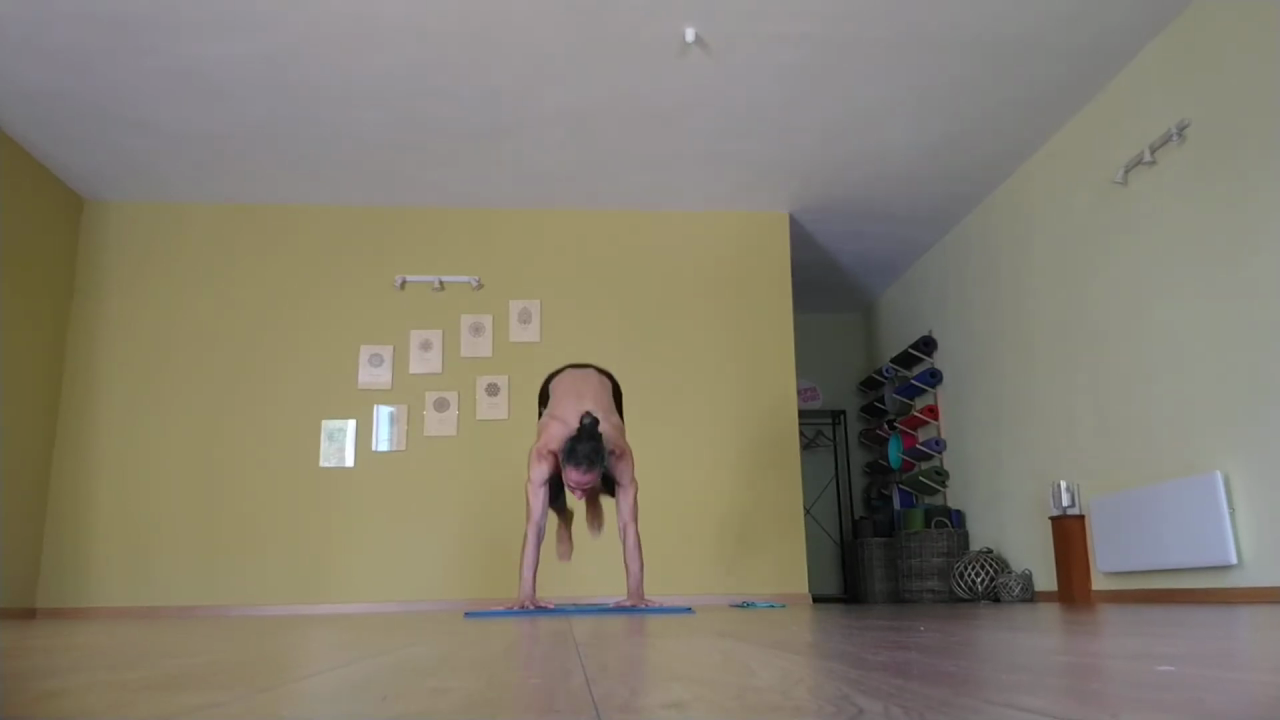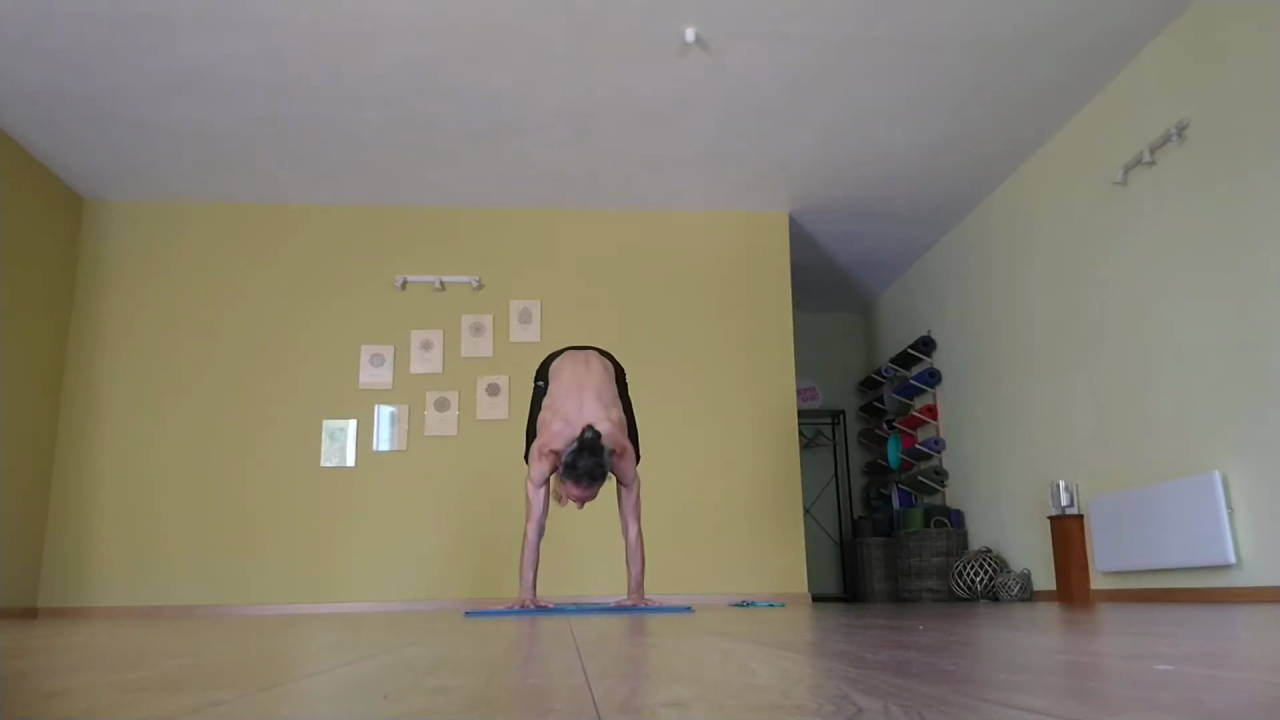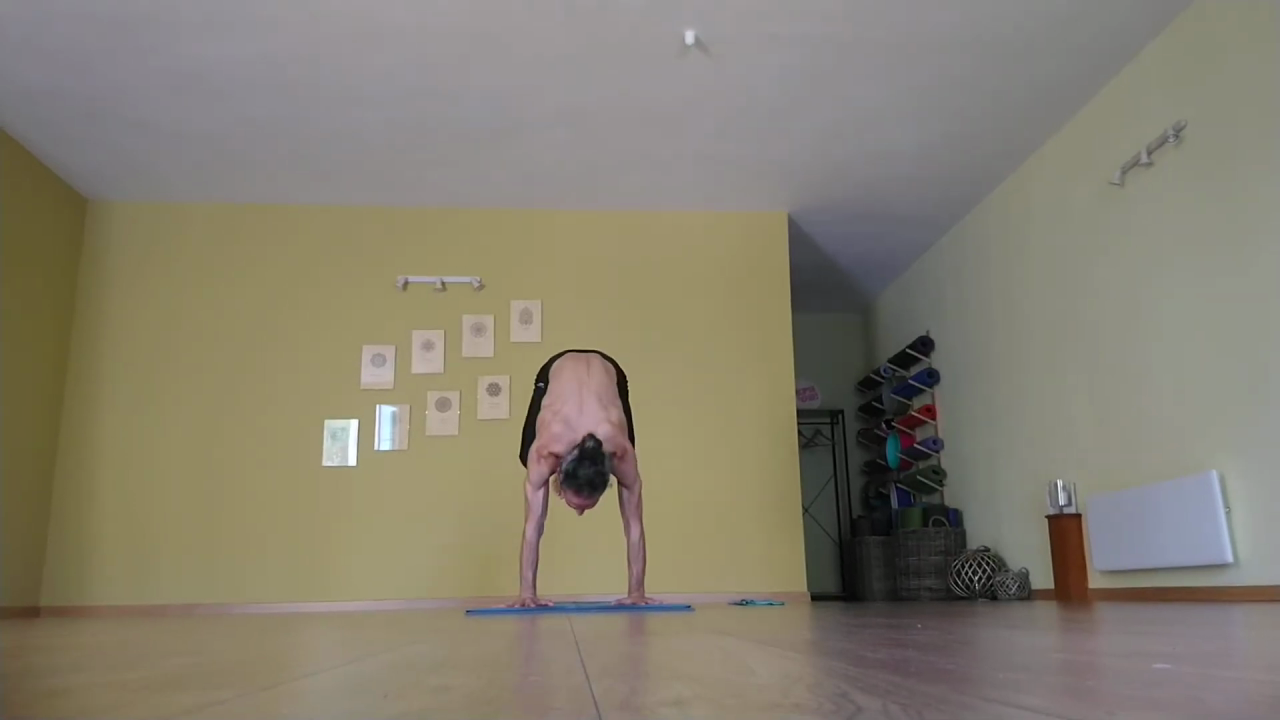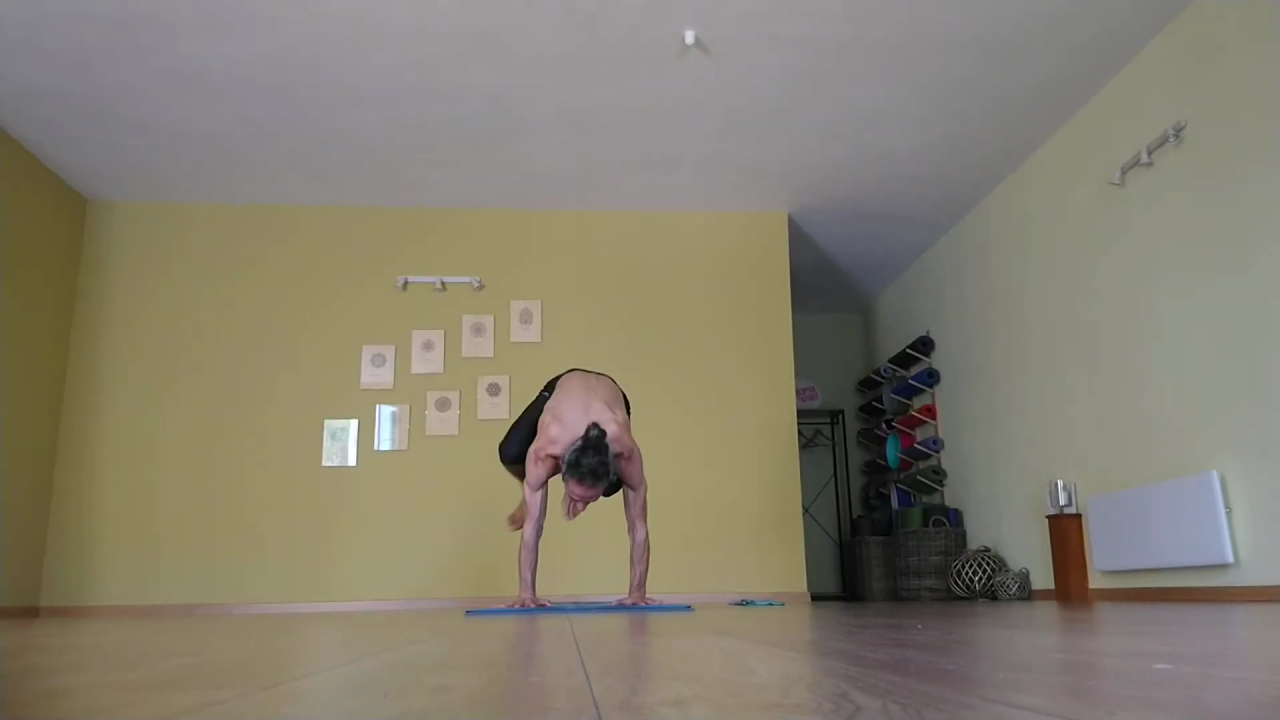
dt=0.3s
person 1, frame 1
left shoulder: (617, 452)
right shoulder: (545, 450)
left elbow: (628, 525)
right elbow: (535, 524)
left wrist: (636, 593)
right wrist: (526, 591)
left knee: (613, 487)
right knee: (552, 493)
left ankle: (594, 497)
right ankle: (564, 517)
person 1, frame 2
left shoulder: (619, 450)
right shoulder: (546, 450)
left elbow: (631, 524)
right elbow: (534, 524)
left wrist: (636, 593)
right wrist: (526, 593)
left hip: (606, 366)
right hip: (555, 366)
right knee: (533, 459)
person 1, frame 3
left shoulder: (620, 453)
right shoulder: (545, 452)
left elbow: (633, 525)
right elbow: (533, 525)
left wrist: (637, 591)
right wrist: (526, 592)
left hip: (607, 369)
right hip: (556, 368)
right knee: (527, 458)
person 1, frame 4
left shoulder: (624, 454)
right shoulder: (545, 452)
left elbow: (638, 526)
right elbow: (532, 525)
left wrist: (637, 591)
right wrist: (526, 591)
left hip: (608, 388)
right hip: (560, 386)
left knee: (619, 484)
right knee: (510, 455)
right ankle: (532, 493)
